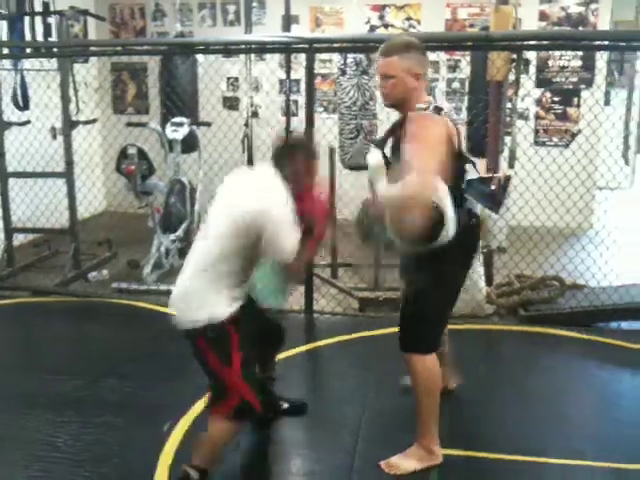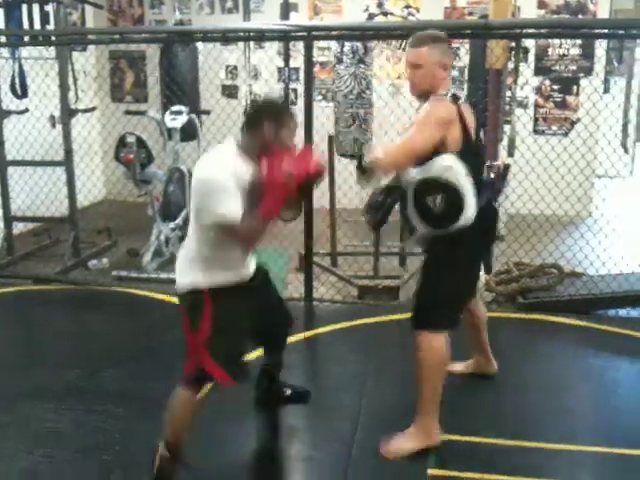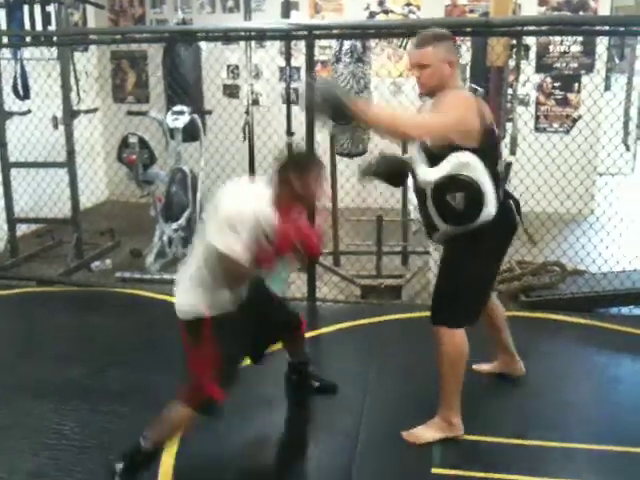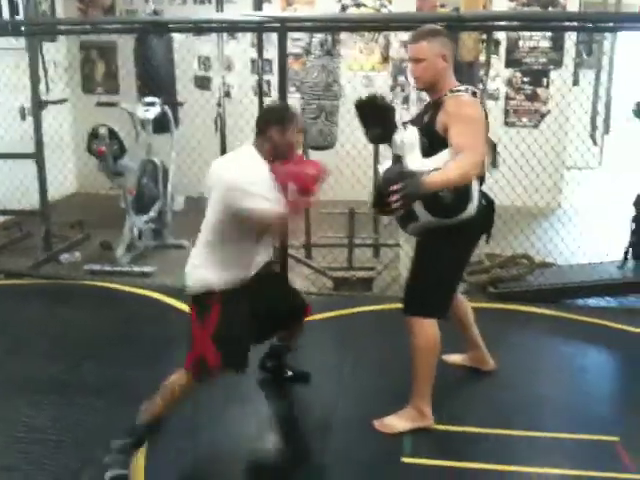
dt=0.3s
person 1, frame 1
left shoulder: (427, 126)
right shoulder: (407, 121)
left elbow: (420, 189)
right wrist: (382, 190)
left hip: (444, 247)
right hip: (424, 241)
left knee: (416, 342)
right knee: (423, 320)
left ankle: (428, 446)
right ankle: (442, 375)
person 1, frame 2
left shoulder: (439, 110)
right shoulder: (448, 108)
left elbow: (396, 157)
right elbow: (419, 166)
left wrist: (371, 160)
left hip: (462, 231)
right hip: (463, 223)
left knee: (429, 323)
right knee: (461, 294)
left ankle: (426, 426)
right ankle: (484, 360)
person 1, frame 3
left shoulder: (460, 104)
right shoulder: (445, 107)
left elbow: (417, 128)
right elbow: (429, 149)
left wrist: (354, 108)
right wrist: (393, 166)
left hip: (482, 227)
right hip: (476, 221)
left knee: (448, 317)
right knee: (477, 293)
left ankle: (448, 418)
right ankle: (509, 359)
person 1, frame 4
left shoulder: (461, 106)
right shoulder: (434, 105)
left elbow: (469, 166)
right elbow: (422, 151)
left wrist: (419, 185)
left hip: (455, 222)
right hip: (445, 218)
left knee: (421, 308)
right knee: (444, 291)
left ankle: (420, 409)
right ankle: (479, 355)
person 2, frame 1
left shoulder: (247, 177)
right shoulder: (275, 203)
right elbow: (295, 272)
left wrist: (306, 219)
right wrist: (313, 233)
left hip: (223, 295)
right hip: (206, 309)
left knee: (270, 336)
right knee: (238, 403)
left ankle: (266, 400)
person 2, frame 2
left shoulder: (256, 159)
right shoulder: (218, 172)
left elbow: (284, 202)
right elbow: (245, 238)
left wrist: (300, 181)
right wrist: (276, 194)
left hip: (243, 271)
right hip: (208, 281)
left knee: (278, 328)
right knee: (203, 374)
left ankle: (269, 388)
person 2, frame 3
left shoulder: (274, 204)
right shoulder: (244, 208)
right elbow: (234, 274)
left wrist: (297, 240)
right wrist: (278, 248)
left hip: (239, 291)
right hip: (208, 306)
left knee: (291, 323)
right knee: (204, 399)
left ankle: (300, 376)
person 2, frame 4
left shoulder: (260, 162)
right shoulder: (246, 172)
right elbow: (268, 228)
left hip: (251, 267)
right hip: (218, 281)
left knee: (293, 314)
right knee: (201, 369)
left ankle: (275, 364)
right ankle: (132, 439)
